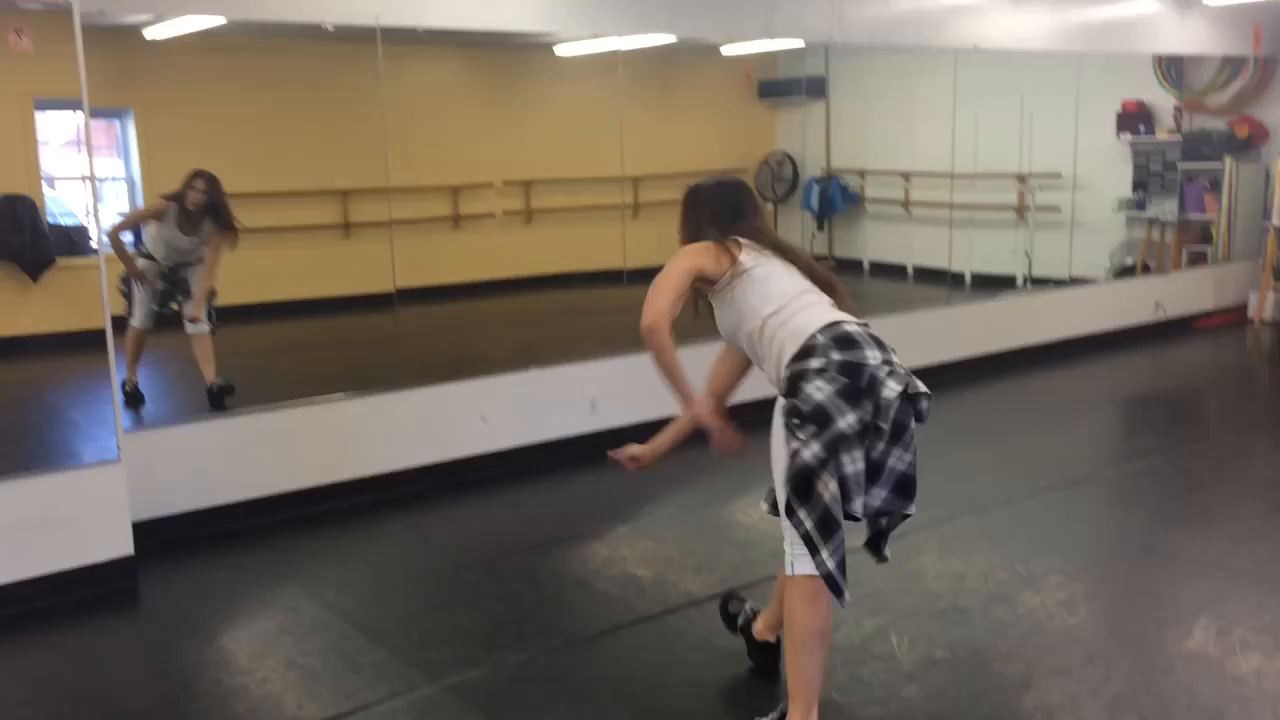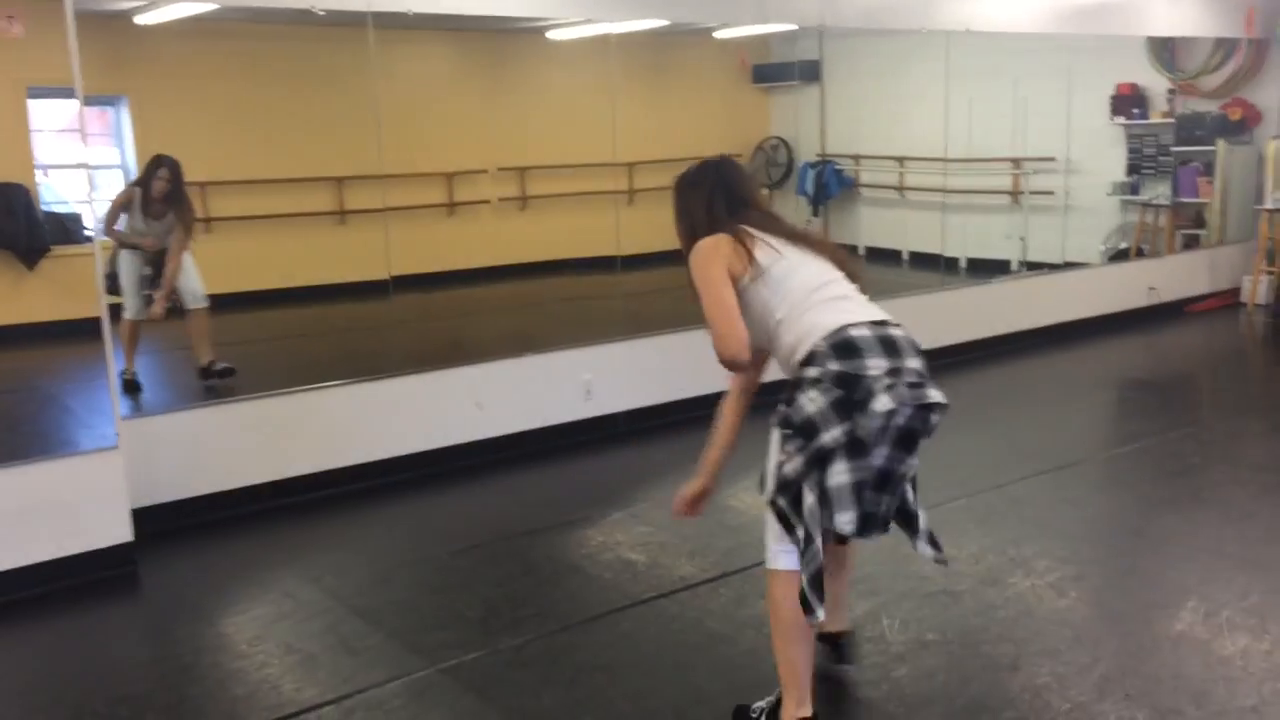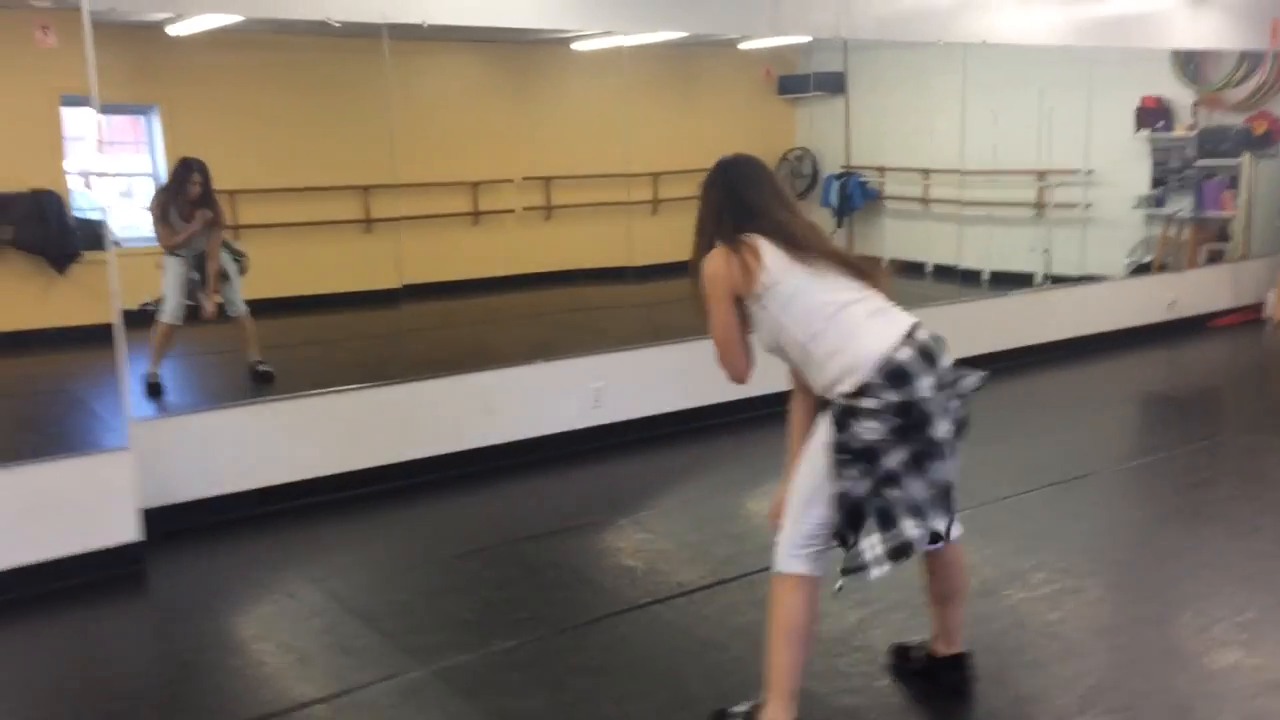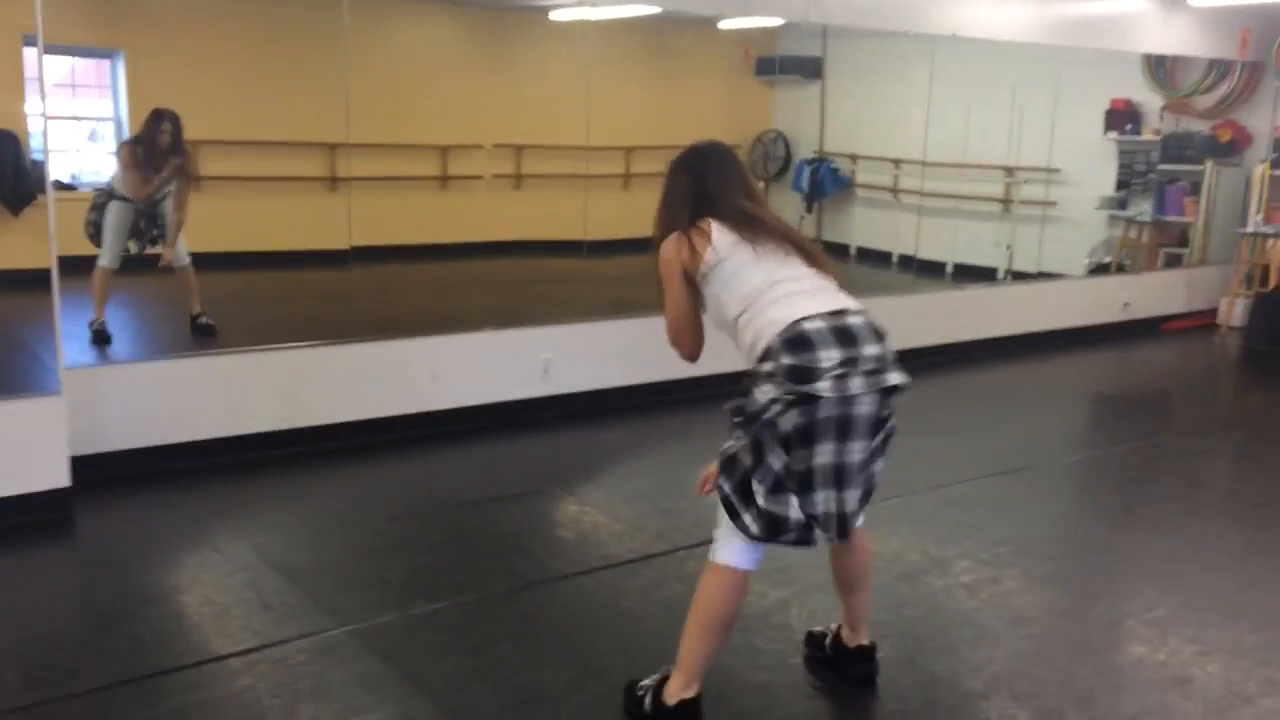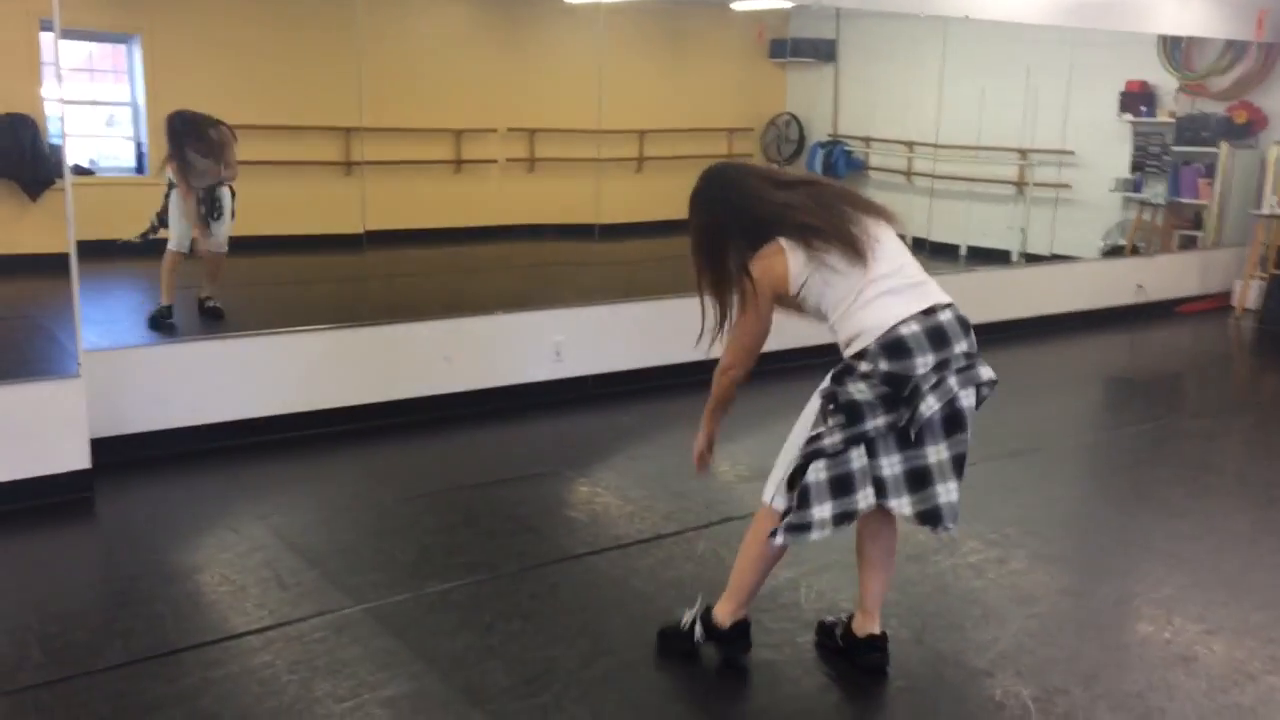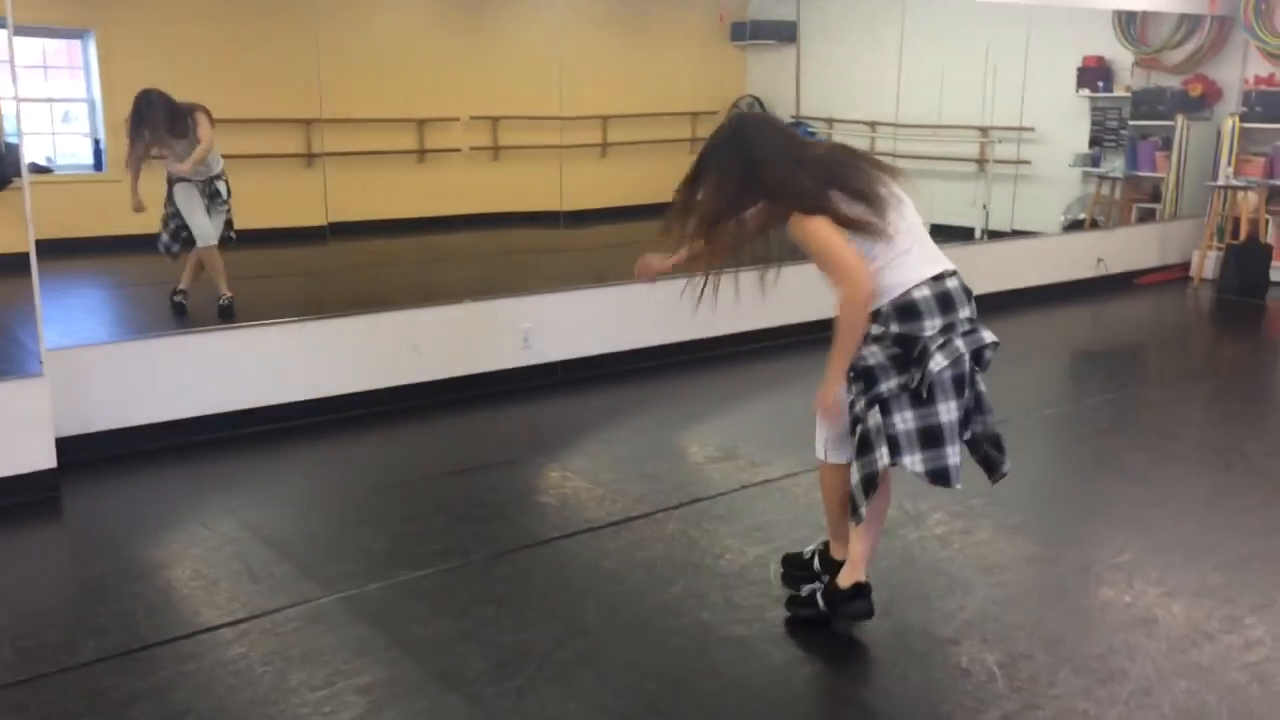
dt=0.3s
person 1, frame 1
left shoulder: (701, 255)
right shoulder: (766, 263)
left elbow: (653, 323)
right elbow: (722, 381)
left wrist: (695, 406)
right wrist: (655, 450)
left hip: (833, 374)
right hip: (875, 375)
left knee: (807, 541)
right knee: (810, 526)
right ankle: (767, 631)
person 1, frame 2
left shoulder: (711, 249)
right shoulder: (783, 246)
left elbow: (732, 351)
right elbow: (746, 381)
left wrist: (758, 356)
right wrist: (706, 476)
left hip: (841, 372)
right hip: (899, 363)
left knee: (789, 542)
right knee: (824, 508)
right ankle: (833, 630)
person 1, frame 3
left shoulder: (722, 263)
right shoulder: (803, 249)
left elbow: (737, 370)
right wrist: (797, 479)
left hip: (878, 396)
right hip: (926, 370)
left knee: (799, 549)
right knee: (929, 519)
right ankle: (948, 656)
person 1, frame 4
left shoulder: (681, 246)
right shoulder: (771, 235)
left elbow: (688, 347)
right wrist: (735, 454)
left hip: (799, 369)
right hip: (865, 350)
left knee: (740, 538)
right knee: (839, 509)
right ankle: (856, 644)
person 1, frame 5
left shoulder: (768, 262)
right shoulder: (841, 206)
left elbow: (736, 363)
left wrist: (706, 428)
left hip: (885, 361)
right hip: (950, 339)
left knee: (791, 486)
right knee: (873, 492)
left ankle: (725, 619)
right ankle: (866, 632)
person 1, frame 6
left shoulder: (806, 218)
right shoulder: (842, 166)
left elbow: (861, 285)
right elbow: (751, 225)
left wrist: (837, 376)
right wrist: (674, 260)
left hip: (898, 321)
right hip: (950, 302)
left knee: (837, 442)
right knee: (868, 450)
left ankle: (837, 560)
right ankle: (849, 580)
person 2, frame 1
left shoulder: (212, 226)
right shoulder: (165, 209)
left elbow: (208, 271)
right elbow: (114, 232)
left wrist: (198, 305)
right wrist: (130, 266)
left hip: (188, 266)
right hip: (151, 260)
left knee: (198, 321)
right knee: (141, 320)
left ankle: (212, 384)
right ankle: (130, 380)
person 2, frame 2
left shoulder: (180, 209)
right shoulder: (131, 196)
left elbow: (176, 257)
right elbow: (109, 229)
left wrist: (162, 297)
right wrist: (142, 242)
left hip: (170, 249)
right hip: (135, 250)
left knee: (196, 296)
right knee: (134, 309)
left ankle: (206, 362)
right ankle: (128, 369)
person 2, frame 3
left shoulder: (211, 208)
right shoulder: (162, 202)
left elbow: (214, 253)
right elbow: (167, 244)
left wrist: (210, 296)
right wrist: (196, 228)
left hip: (210, 254)
right hip: (179, 257)
left knee: (237, 305)
right knee: (172, 312)
left ankle: (256, 362)
right ankle: (152, 372)
person 2, frame 4
left shoulder: (179, 158)
right shoulder: (130, 152)
left elbow: (180, 207)
right elbow: (139, 194)
left wrist: (170, 246)
right wrist: (166, 175)
left hip: (160, 200)
right hip: (124, 199)
left knee: (180, 254)
right knee: (109, 256)
left ankle: (197, 314)
right ankle: (98, 320)
person 2, frame 5
left shoulder: (220, 134)
right shoulder: (177, 152)
left elbow: (232, 174)
right elbow: (186, 195)
left wrist: (223, 173)
right wrist: (197, 231)
left hip: (217, 187)
right hip: (185, 189)
left knee: (219, 243)
right knee: (179, 242)
left ankle: (207, 297)
right ankle: (165, 305)
person 2, frame 6
left shoulder: (195, 115)
right shoulder: (153, 133)
left elbow: (207, 145)
right elbow: (135, 160)
left wrist: (187, 165)
right wrist: (135, 195)
left hip: (214, 180)
right hip: (184, 184)
left knee: (208, 239)
right knee: (205, 237)
left ankle: (181, 290)
right ankle: (225, 295)
